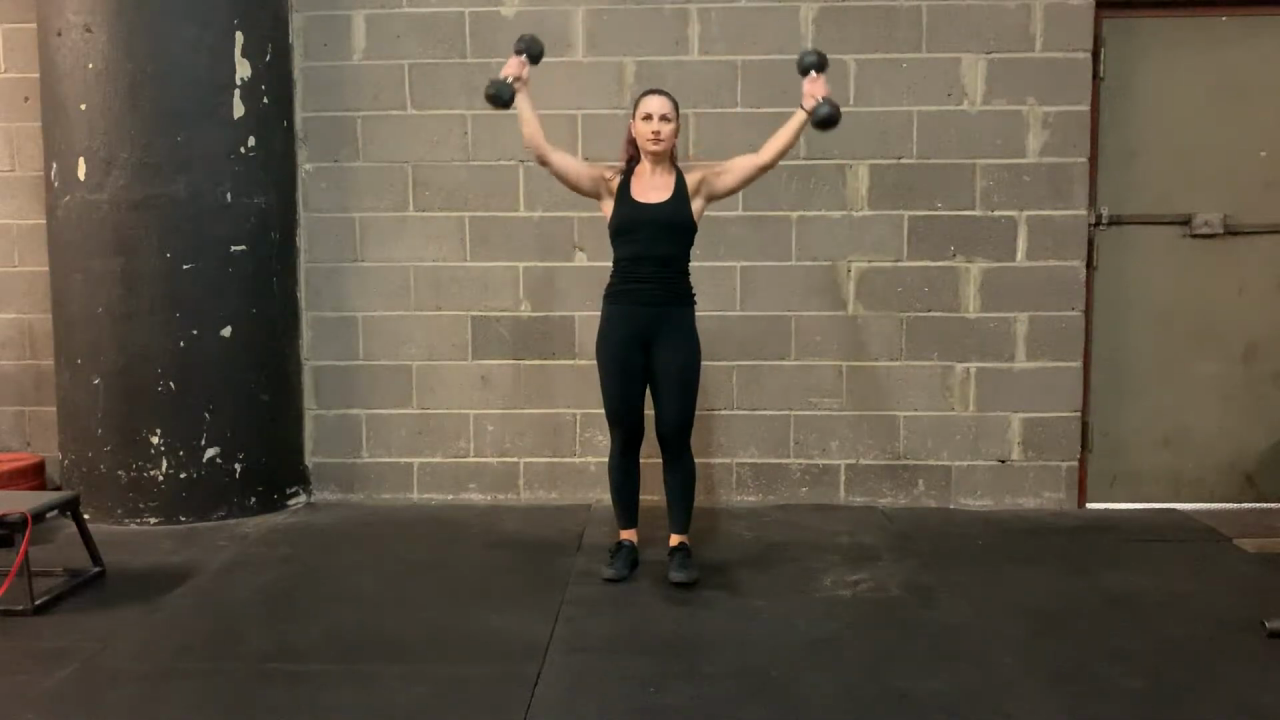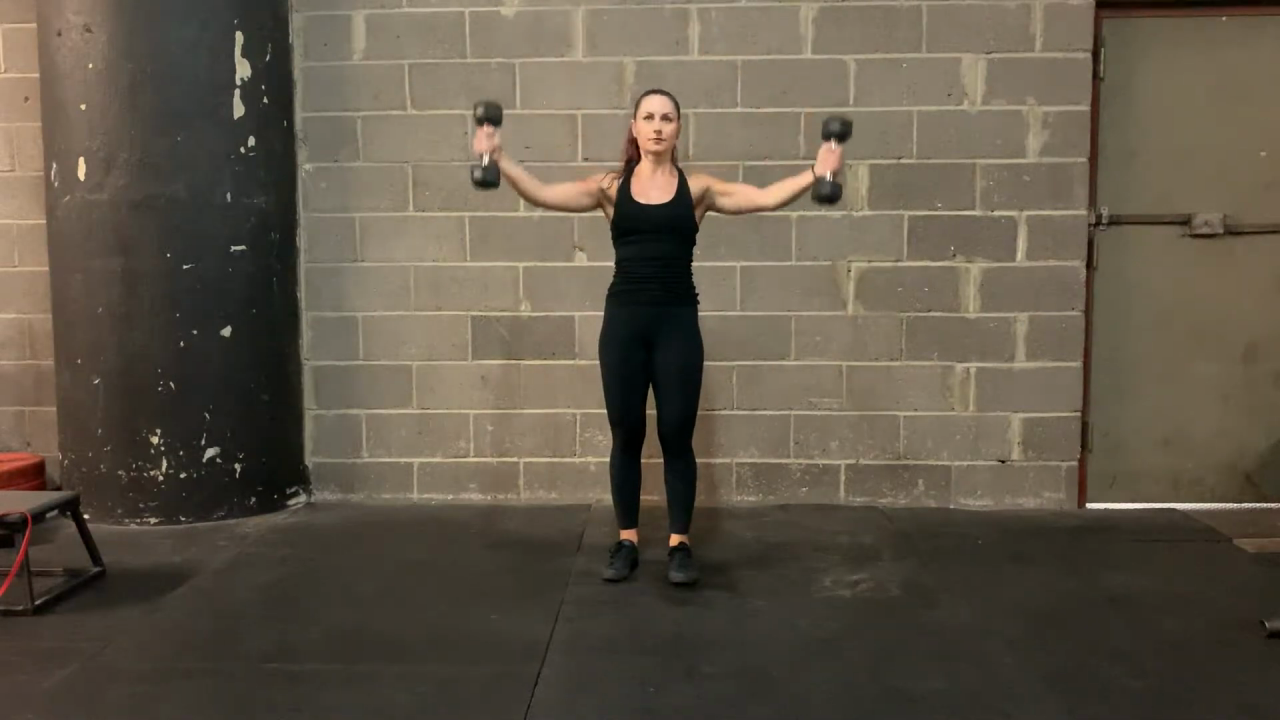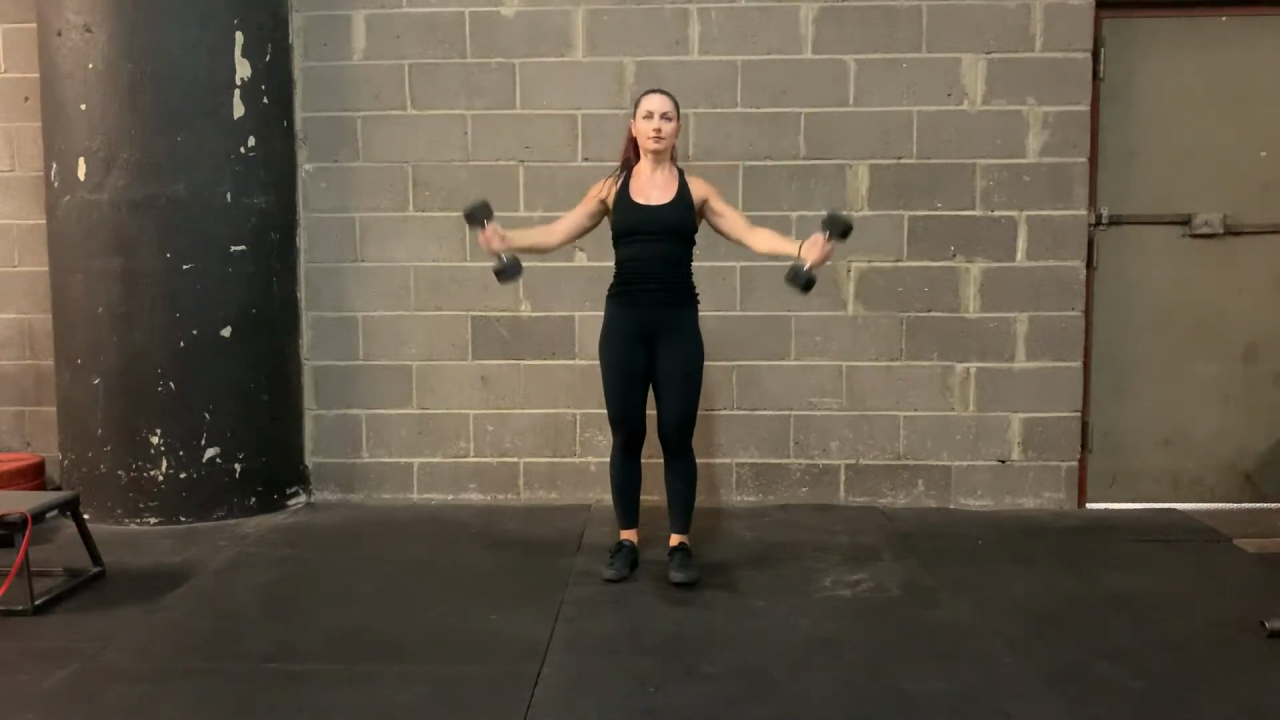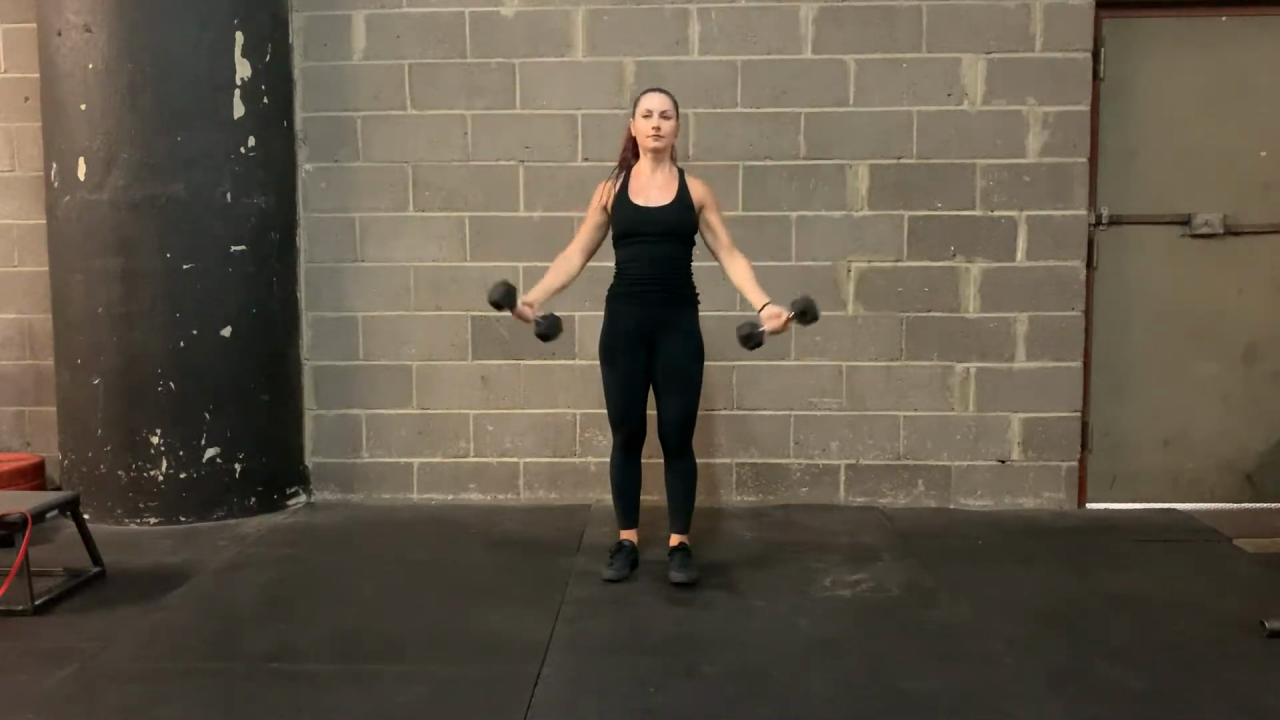
dt=0.3s
person 1, frame 1
left shoulder: (695, 186)
right shoulder: (610, 184)
left elbow: (765, 158)
right elbow: (546, 155)
left wrist: (805, 109)
right wrist: (521, 93)
left hip: (675, 322)
right hip: (621, 320)
left knee: (675, 436)
right knee: (624, 436)
left ankle: (679, 543)
right ankle: (626, 541)
person 1, frame 2
left shoulder: (697, 188)
right shoulder: (610, 187)
left elbow: (765, 197)
right elbow: (541, 193)
left wrist: (816, 172)
right wrist: (499, 159)
left hip: (677, 321)
right hip: (623, 319)
left knee: (676, 436)
right knee: (626, 435)
left ankle: (679, 543)
right ankle: (626, 540)
person 1, frame 3
left shoulder: (696, 189)
right shoulder: (611, 188)
left elbow: (748, 233)
right elbow: (558, 232)
left wrist: (799, 249)
right wrist: (507, 238)
left hip: (678, 321)
right hip: (624, 321)
left knee: (677, 436)
right knee: (627, 435)
left ankle: (680, 544)
right ankle: (626, 541)
person 1, frame 4
left shoulder: (695, 190)
right shoulder: (610, 189)
left elbow: (729, 254)
right elbow: (576, 253)
left wrist: (765, 304)
right wrist: (534, 295)
left hip: (678, 322)
right hip: (624, 322)
left knee: (677, 437)
right knee: (626, 436)
left ankle: (679, 544)
right ankle: (626, 541)
